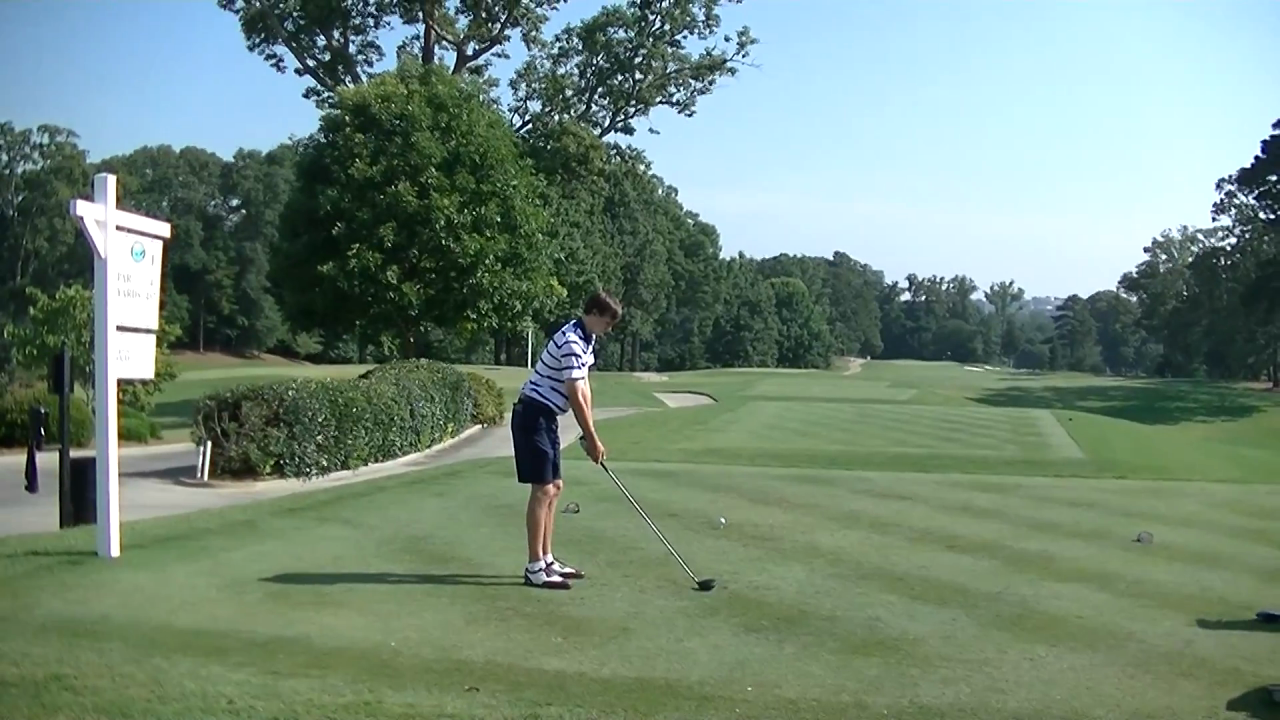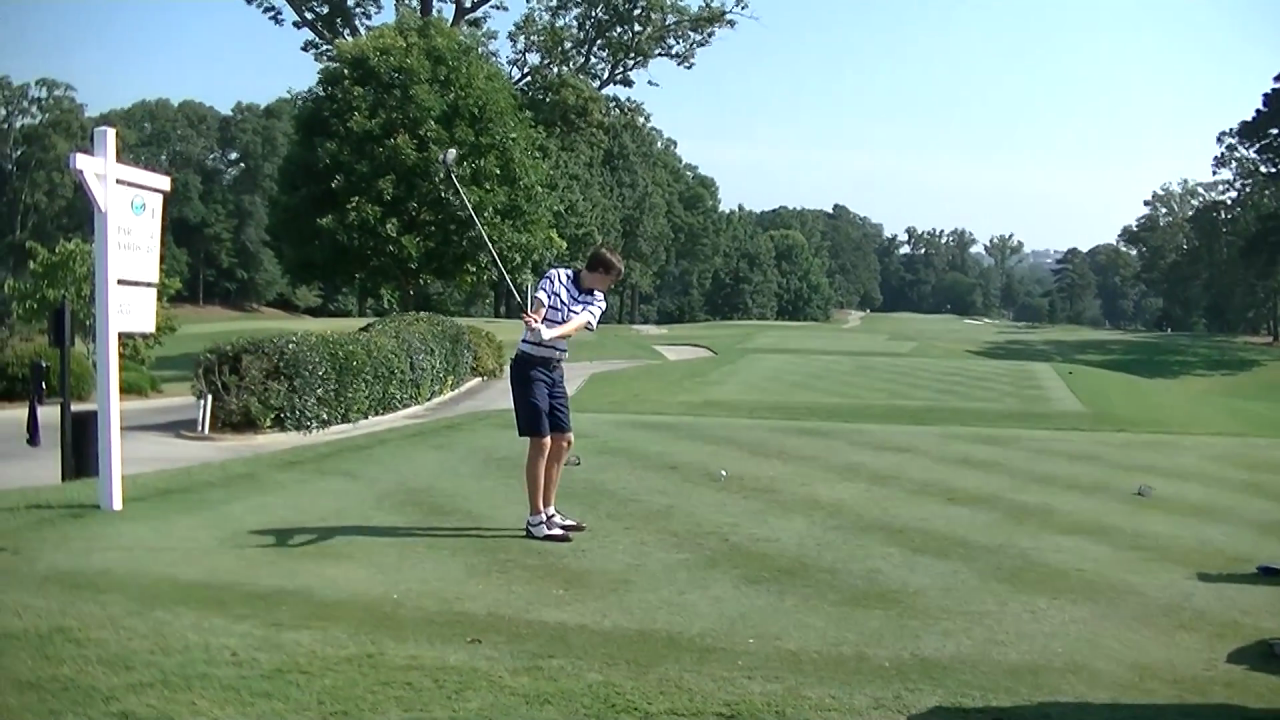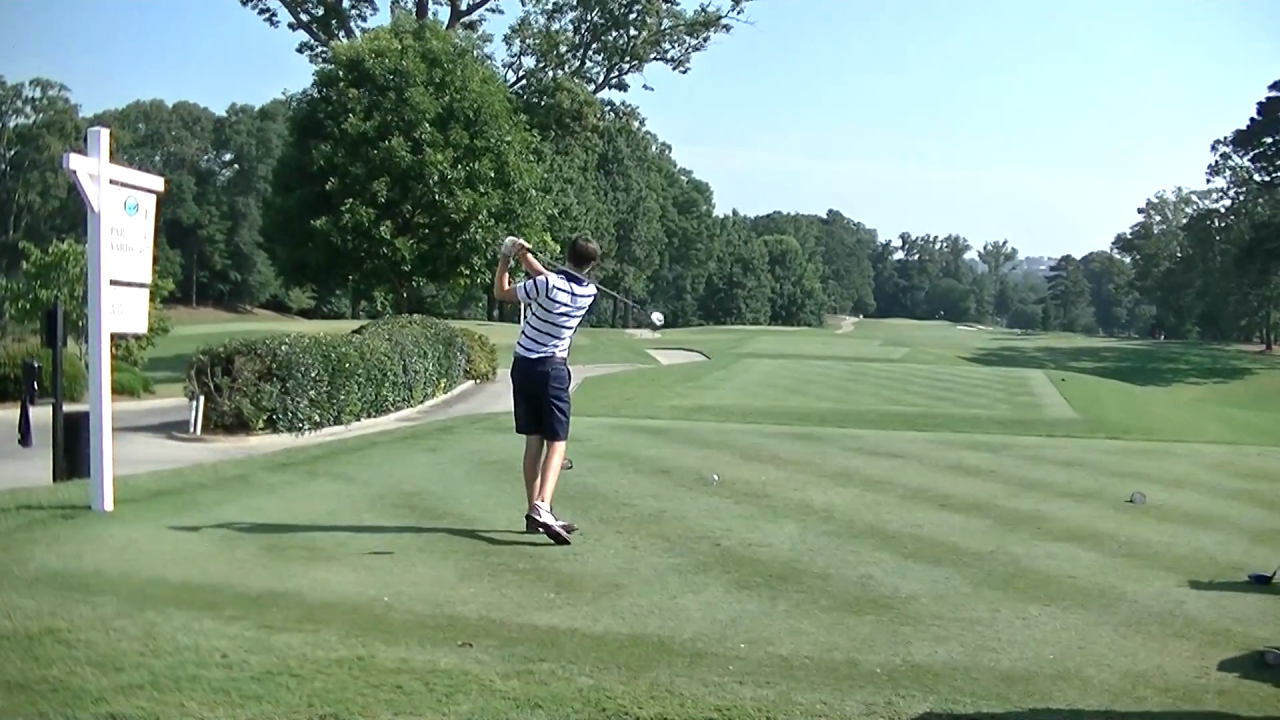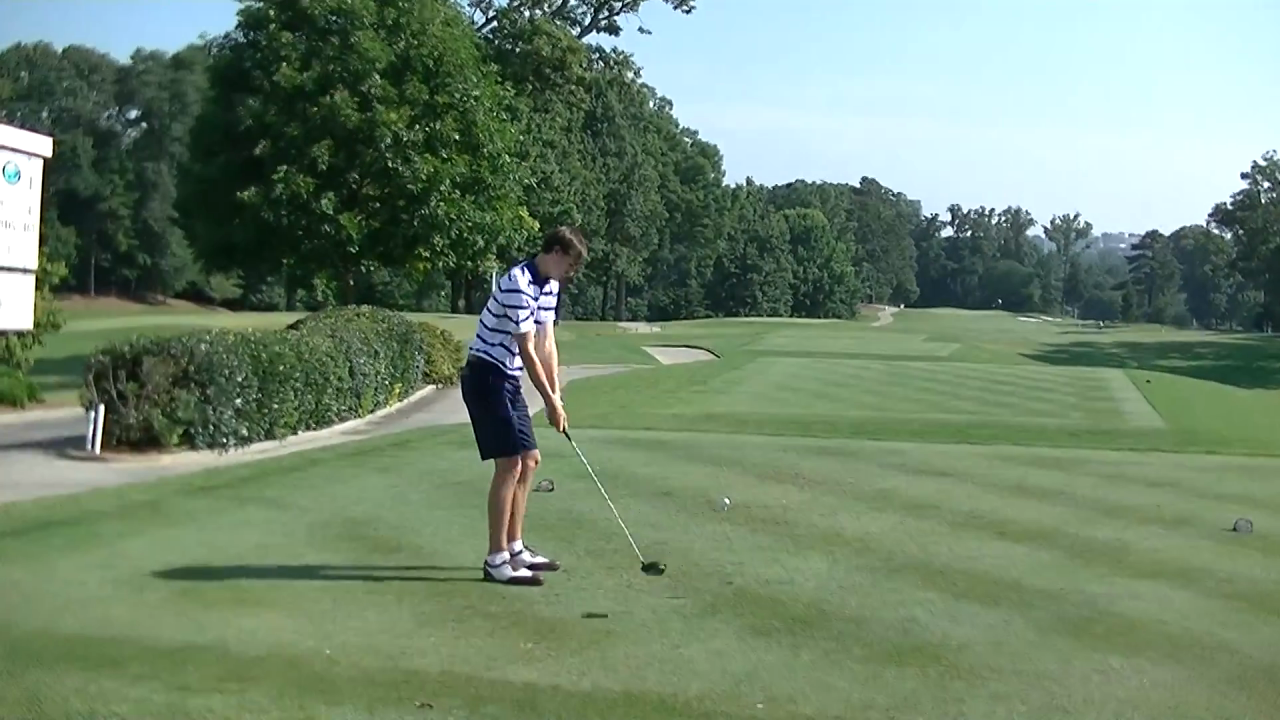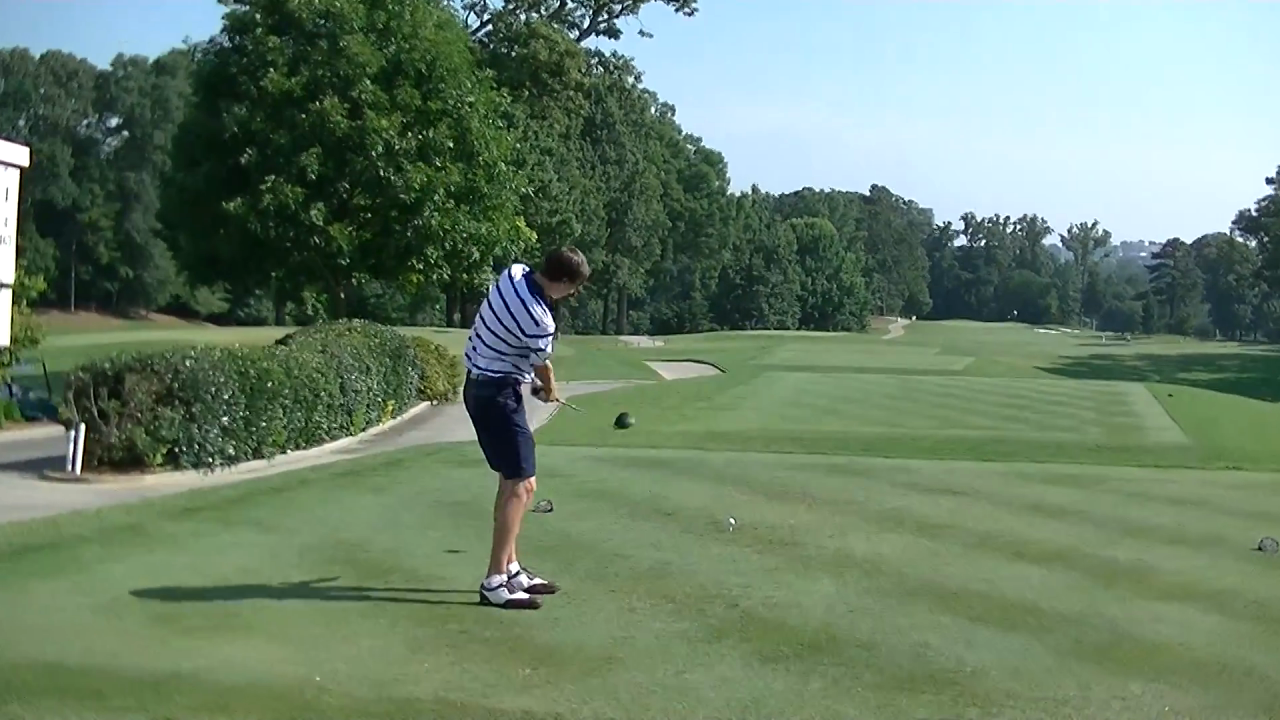
dt=1s
person 1, frame 1
left shoulder: (586, 338)
right shoulder: (571, 342)
left elbow: (585, 387)
right elbow: (575, 398)
left wrist: (589, 434)
right wrist: (593, 439)
left hip: (546, 417)
right hip: (533, 416)
left knee: (554, 487)
right knee: (543, 489)
left ankle: (546, 559)
right ankle: (534, 567)
person 1, frame 2
left shoulder: (597, 301)
right shoulder: (556, 278)
left elbow: (574, 326)
right elbow: (534, 317)
left wrist: (548, 333)
right wrist: (535, 323)
left hip: (554, 369)
right hip: (529, 366)
left knee: (563, 441)
right knee: (541, 442)
left ankle: (548, 511)
right ankle: (536, 520)
person 1, frame 3
left shoulder: (546, 285)
right shoulder: (590, 292)
left elbow: (501, 292)
left wrist: (507, 257)
right wrist: (525, 257)
left hip: (522, 366)
right hip: (552, 369)
left knee: (533, 441)
right knee: (556, 443)
left ankle: (535, 511)
right ankle: (541, 507)
person 1, frame 4
left shoulder: (550, 287)
right shoulder: (517, 283)
left elbow: (546, 339)
right elbow: (525, 350)
left wrist: (556, 392)
right wrist: (551, 401)
left hip: (511, 380)
right hip: (486, 375)
left knee: (528, 460)
right knee: (510, 463)
left ankle: (514, 547)
person 1, frame 5
right shoulder: (541, 323)
right elbow: (540, 368)
left wrist: (543, 380)
right wrist: (549, 388)
left hip: (479, 386)
right hip: (499, 394)
left knee: (512, 478)
right knee: (521, 486)
